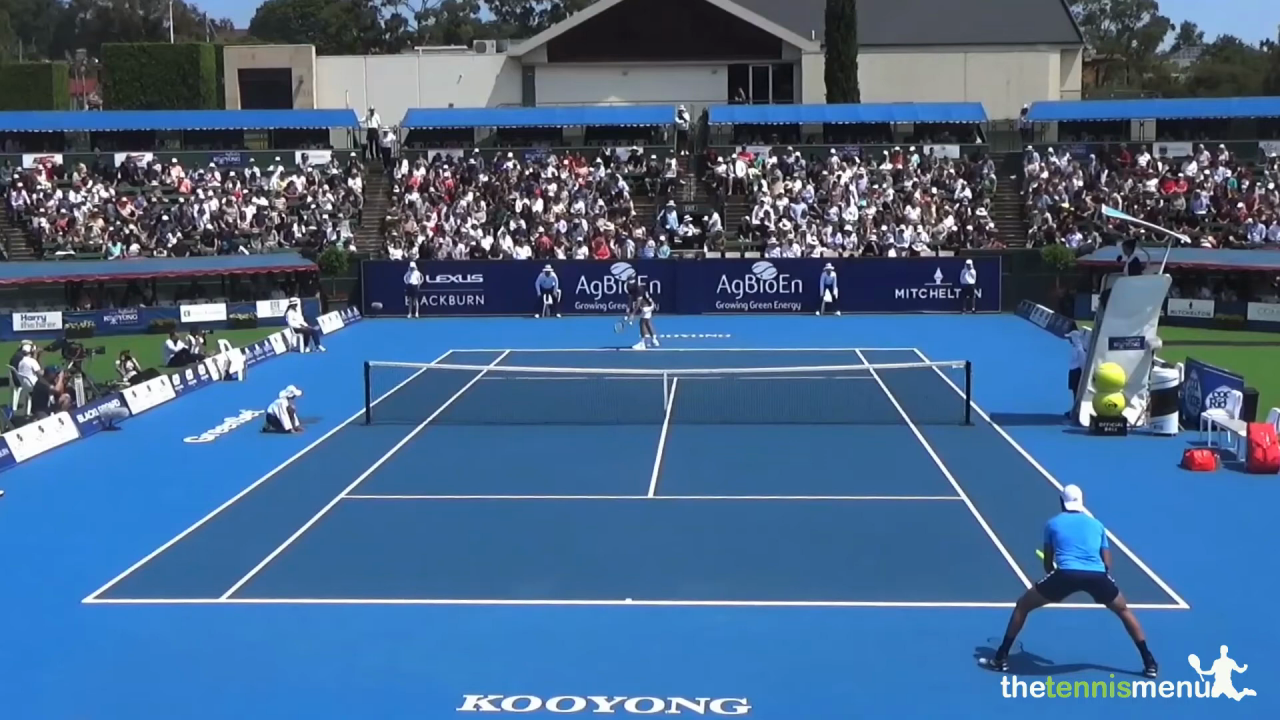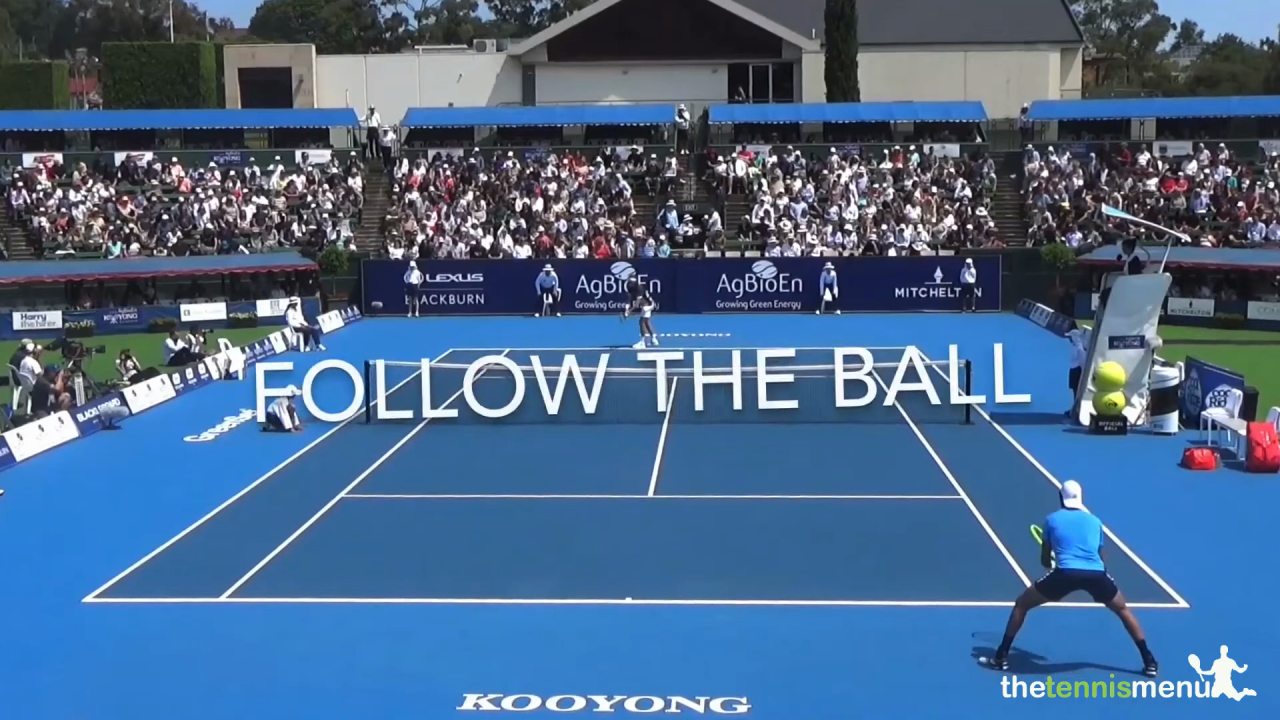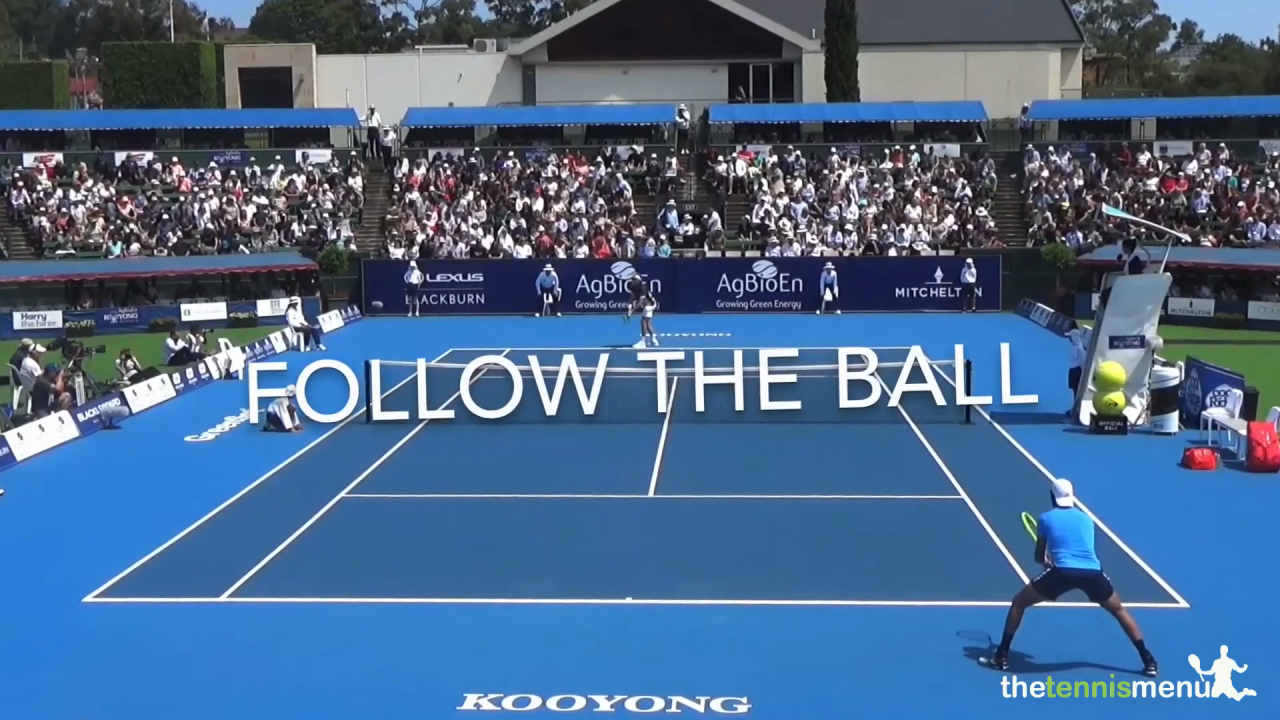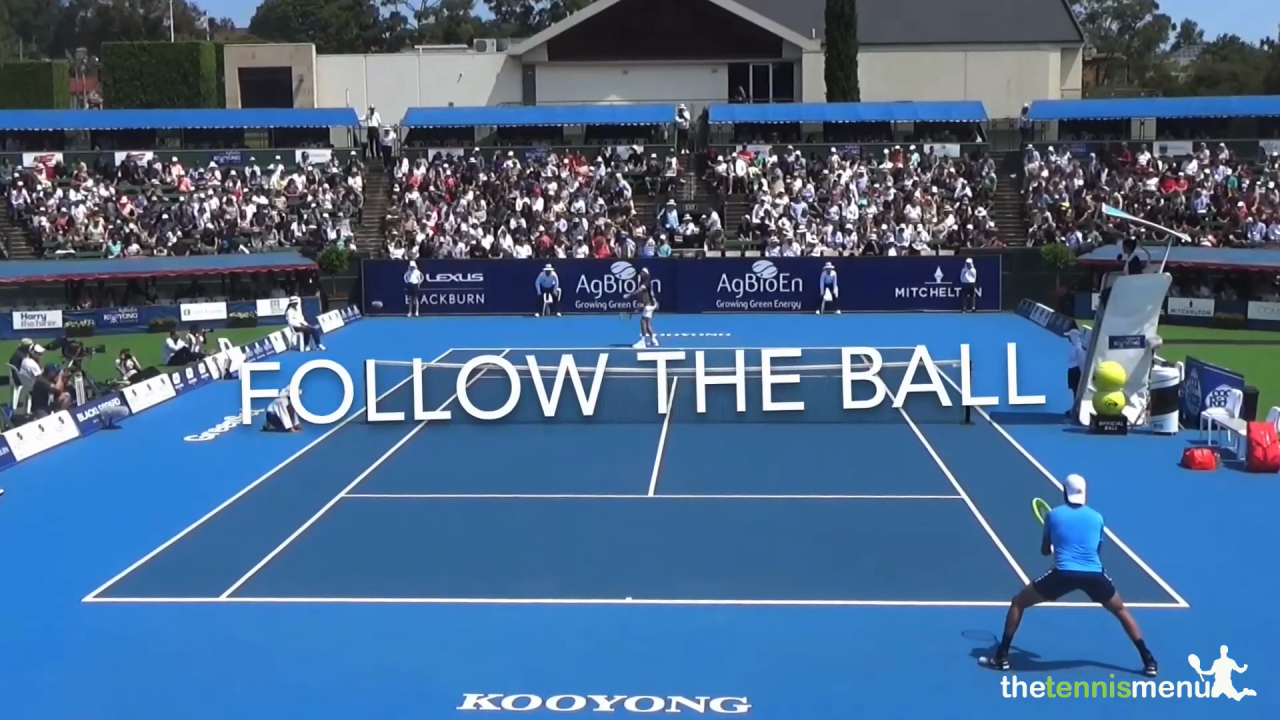
dt=0.4s
person 1, frame 1
left shoulder: (1053, 523)
right shoulder: (1096, 524)
left elbow: (1048, 564)
right elbow: (1107, 564)
left hip: (1066, 574)
right hip: (1097, 575)
left knee: (1022, 606)
right knee: (1124, 611)
left ankle: (1001, 658)
right ankle: (1149, 663)
person 1, frame 2
left shoulder: (1052, 519)
right shoulder: (1094, 521)
left elbow: (1044, 559)
left wrist: (1053, 565)
left hip: (1066, 573)
right hip: (1096, 573)
left knee: (1021, 605)
right knee: (1123, 611)
left ankle: (1002, 656)
right ankle: (1149, 662)
person 1, frame 3
left shoulder: (1046, 518)
right shoulder: (1086, 519)
left elbow: (1039, 557)
left wrist: (1048, 561)
left hip: (1062, 572)
right hip: (1092, 572)
left knee: (1018, 603)
right knee: (1119, 611)
left ankle: (1001, 656)
right ankle: (1148, 662)
person 1, frame 4
left shoulder: (1054, 515)
right shoulder: (1096, 518)
left elbow: (1045, 550)
left hip: (1063, 573)
right hip: (1093, 574)
left knee: (1018, 603)
right knee: (1121, 611)
left ankle: (1001, 656)
right ankle: (1148, 662)
